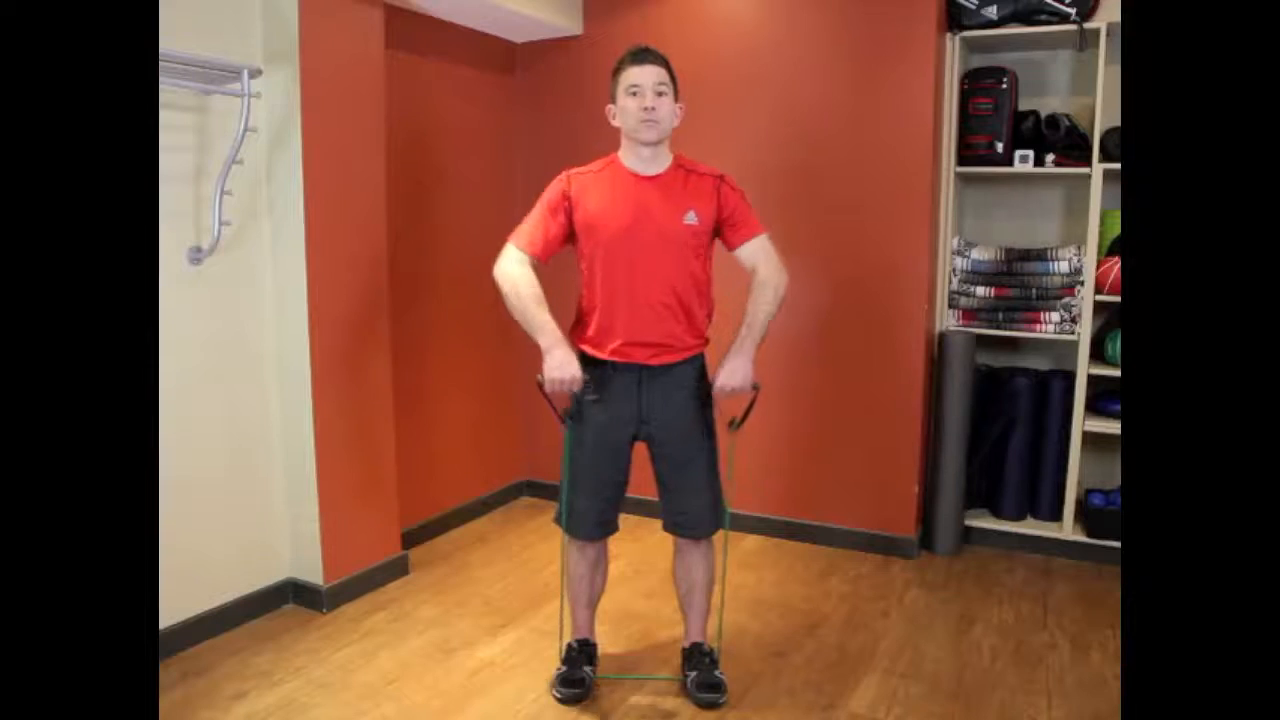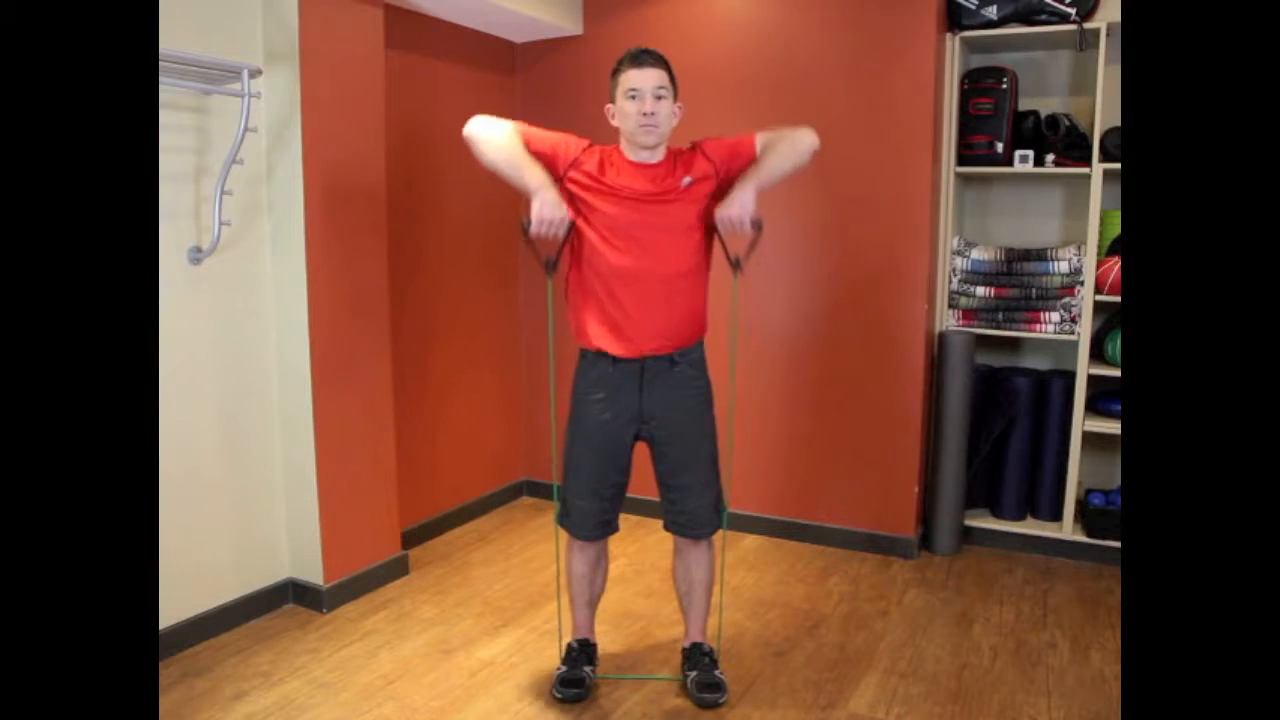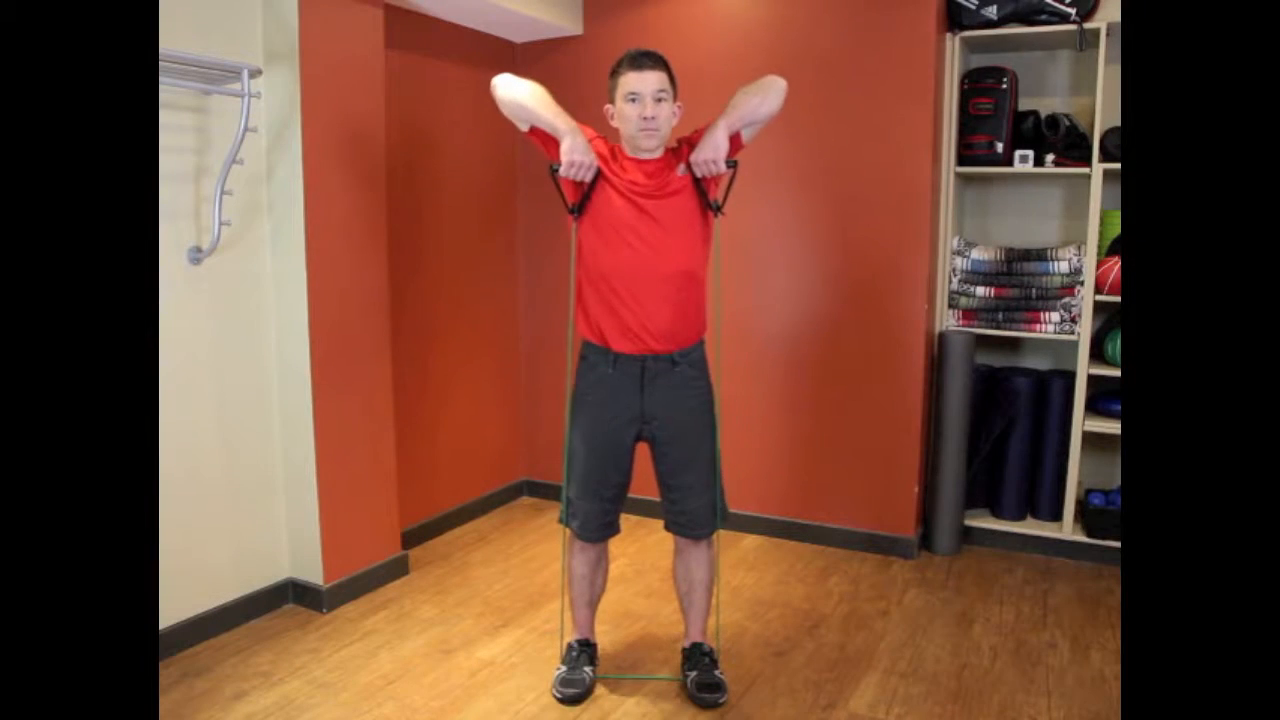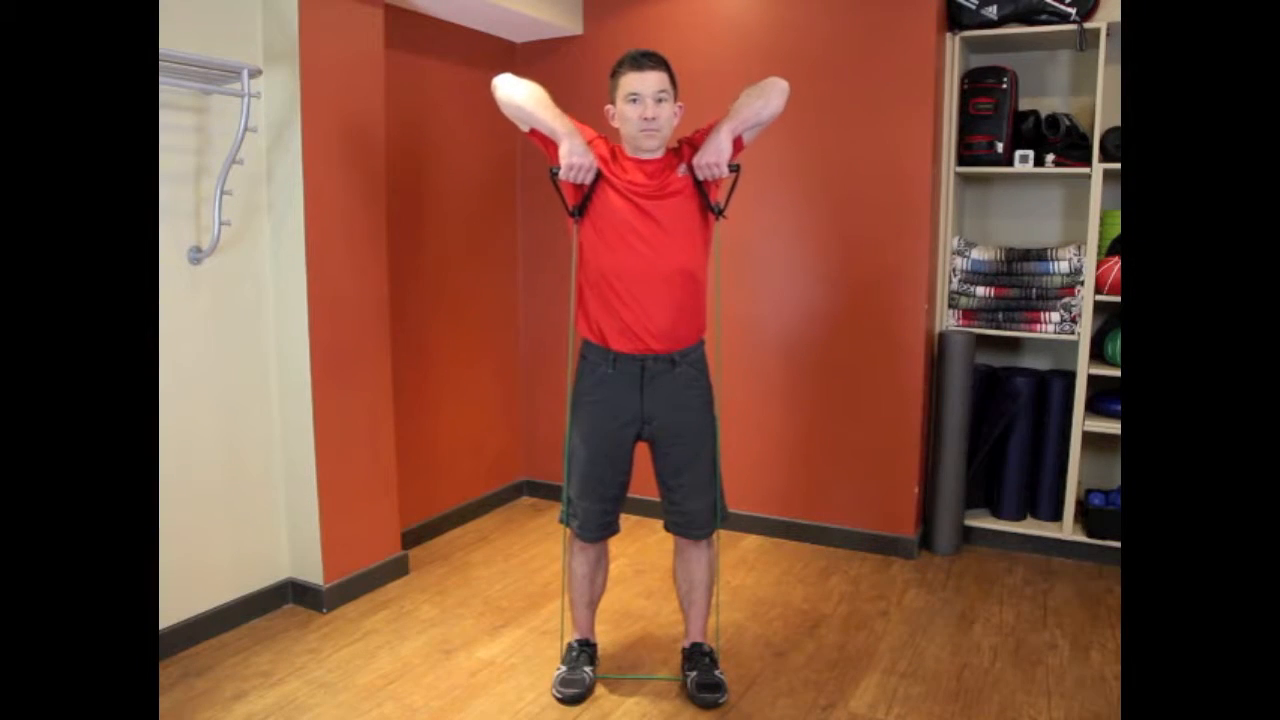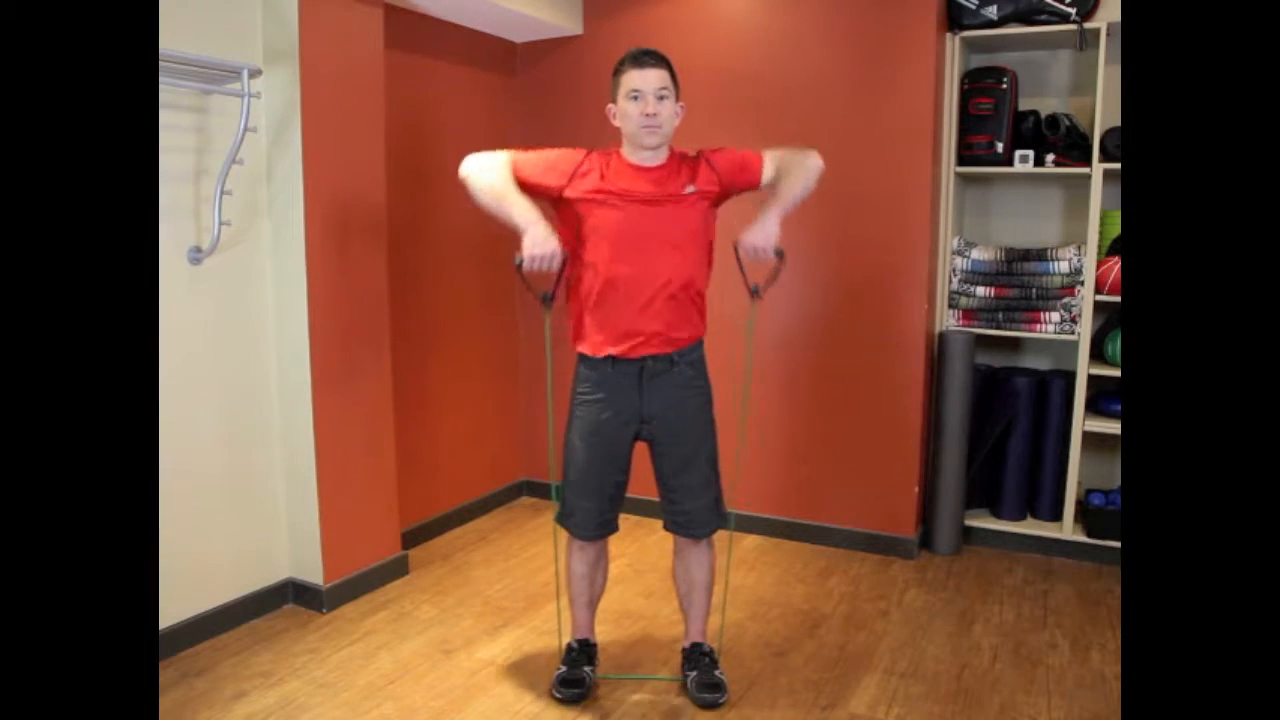
dt=0.4s
person 1, frame 1
left shoulder: (713, 191)
right shoulder: (575, 188)
left elbow: (770, 270)
right elbow: (510, 265)
left wrist: (743, 350)
right wrist: (553, 343)
left hip: (683, 380)
right hip: (599, 379)
left knee: (694, 524)
right knee: (586, 525)
left ankle: (697, 650)
right ankle: (581, 646)
person 1, frame 2
left shoulder: (706, 168)
right shoulder: (578, 167)
left elbow: (803, 141)
right elbow: (482, 130)
left wrist: (749, 189)
right wrist: (538, 185)
left hip: (681, 372)
right hip: (602, 373)
left knee: (695, 521)
right knee: (585, 522)
left ankle: (697, 649)
right ankle: (581, 645)
person 1, frame 3
left shoulder: (697, 161)
right shoulder: (588, 162)
left elbow: (772, 89)
right elbow: (507, 88)
left wrist: (719, 132)
right wrist: (568, 135)
left hip: (682, 372)
right hip: (605, 371)
left knee: (696, 523)
right knee: (588, 522)
left ankle: (697, 649)
right ankle: (582, 646)
person 1, frame 4
left shoulder: (697, 160)
right shoulder: (588, 160)
left elbow: (774, 92)
right elbow: (508, 88)
left wrist: (723, 135)
right wrist: (567, 137)
left hip: (682, 371)
right hip: (605, 370)
left knee: (695, 522)
right knee: (588, 521)
left ankle: (697, 649)
right ankle: (582, 646)
person 1, frame 5
left shoulder: (707, 172)
right shoulder: (579, 171)
left elbow: (805, 164)
right elbow: (479, 169)
left wrist: (771, 217)
right wrist: (530, 221)
left hip: (680, 373)
right hip: (602, 374)
left knee: (695, 522)
right knee: (586, 522)
left ankle: (697, 650)
right ankle: (581, 646)
